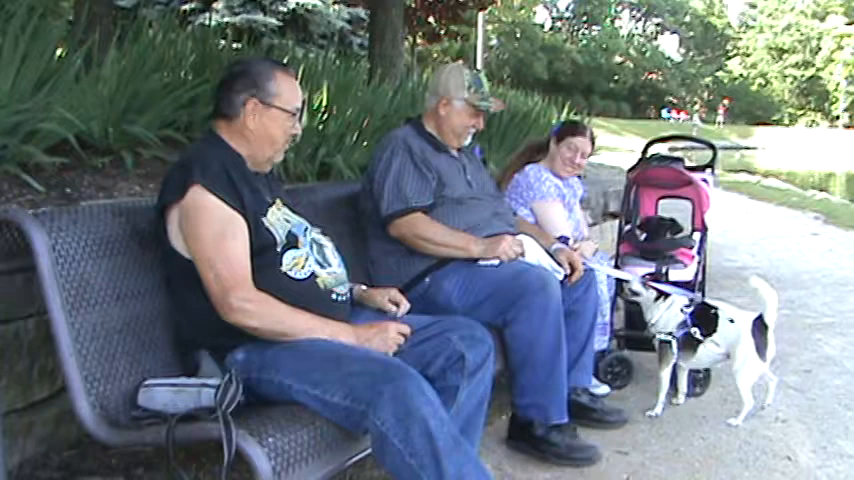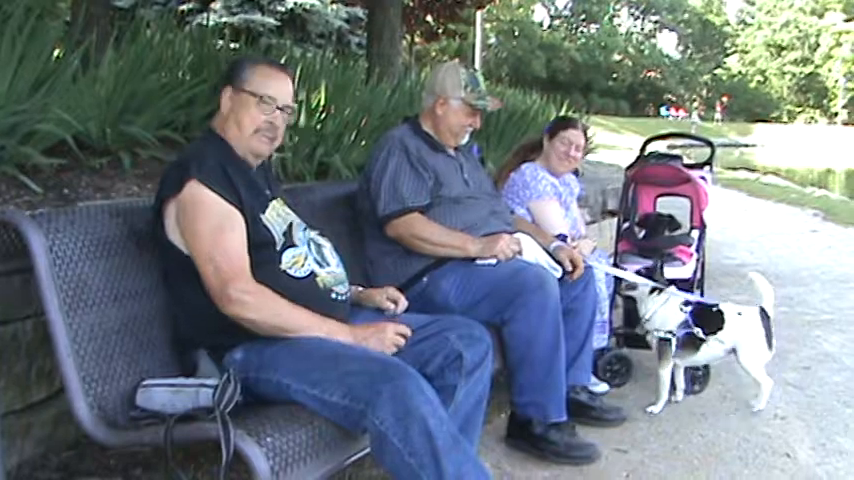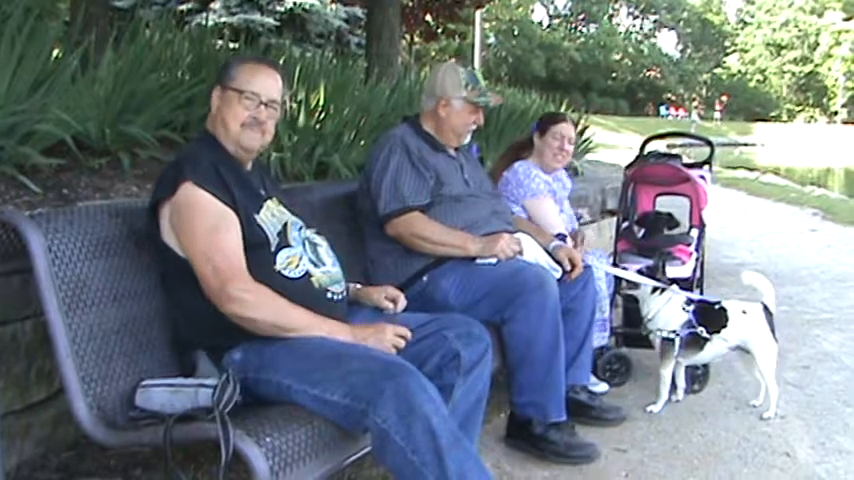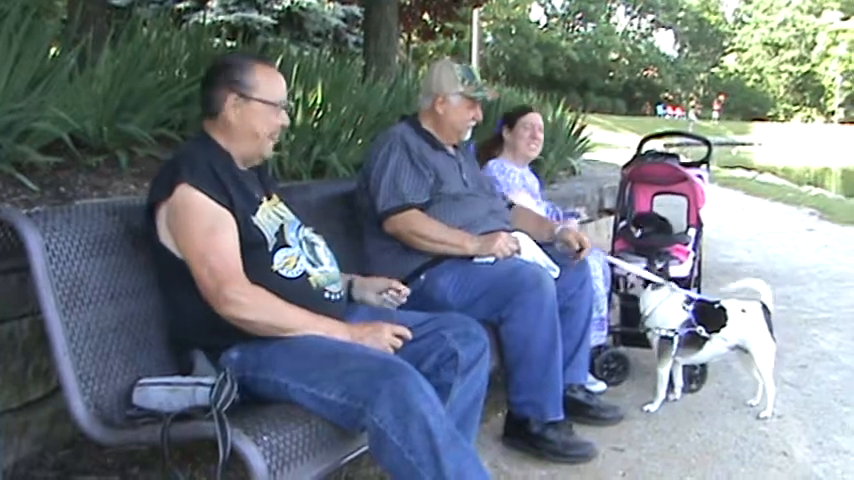
dt=0.4s
person 1, frame 1
left shoulder: (256, 171)
right shoulder: (204, 183)
right elbow: (240, 305)
left wrist: (359, 294)
right wrist: (353, 336)
left hip: (329, 321)
right hip: (260, 348)
left knee: (467, 343)
right knee: (399, 390)
person 1, frame 2
left shoulder: (255, 171)
right shoulder: (201, 178)
right elbow: (238, 297)
left wrist: (357, 296)
right wrist: (351, 336)
left hip: (324, 322)
right hip: (259, 347)
left knee: (466, 342)
right knee: (397, 389)
person 1, frame 3
left shoulder: (254, 172)
right shoulder: (195, 180)
right elbow: (237, 297)
left wrist: (356, 293)
right wrist: (350, 335)
left hip: (326, 320)
right hip: (257, 347)
left knee: (465, 340)
right knee: (399, 387)
person 1, frame 4
left shoulder: (250, 171)
right shoulder: (192, 183)
right elbow: (234, 299)
left wrist: (356, 287)
right wrist: (349, 334)
left hip: (323, 319)
right hip: (256, 346)
left knee: (463, 339)
right knee: (397, 387)
person 2, frame 1
left shoulder: (464, 154)
right shoulder: (404, 148)
left elbow: (501, 213)
right elbow: (402, 223)
left wrist: (554, 246)
right wrist: (480, 245)
left hip: (491, 261)
right hip: (433, 276)
left knee: (579, 277)
right knee: (536, 287)
left ankle: (572, 389)
right ankle: (538, 422)
person 2, frame 2
left shoulder: (462, 153)
right shoulder: (401, 148)
left elbow: (499, 212)
right elbow: (400, 224)
left wrist: (551, 244)
right wrist: (476, 246)
left hip: (491, 260)
right hip: (433, 275)
left knee: (576, 275)
right knee: (534, 285)
left ankle: (571, 388)
right ankle: (537, 421)
person 2, frame 3
left shoulder: (460, 153)
right shoulder: (401, 147)
left elbow: (499, 212)
right elbow: (400, 223)
left wrist: (551, 243)
right wrist: (477, 244)
left hip: (490, 260)
right hip: (433, 275)
left knee: (576, 273)
right knee: (534, 285)
left ankle: (570, 388)
right ankle: (536, 420)
person 2, frame 4
left shoulder: (460, 152)
right shoulder: (400, 145)
left elbow: (503, 208)
right elbow: (398, 221)
left wrist: (556, 231)
right wrist: (475, 244)
left hip: (485, 258)
right hip: (430, 273)
left knee: (574, 270)
right knee: (531, 284)
left ankle: (568, 386)
right ankle: (534, 420)
person 3, frame 1
left shoulder: (571, 183)
right shoulder: (537, 179)
left elbow: (581, 231)
right elbow: (561, 239)
left wrist: (587, 245)
right wrist: (579, 248)
left knee: (604, 264)
right knee: (591, 274)
person 3, frame 2
left shoulder: (568, 180)
right shoulder: (532, 178)
left elbow: (579, 228)
right elbow: (558, 238)
left wrist: (585, 243)
right wrist: (578, 246)
left knee: (603, 262)
right knee: (590, 272)
person 3, frame 3
left shoulder: (560, 177)
right shoulder: (526, 176)
left elbow: (566, 224)
right elbow: (555, 234)
left wrist: (578, 235)
right wrist: (574, 240)
left knee: (600, 261)
right knee: (590, 268)
person 3, frame 4
left shoulder: (522, 172)
right shoulder: (502, 172)
left wrist: (567, 224)
right wrist: (568, 228)
left knee: (595, 258)
right knee: (586, 267)
